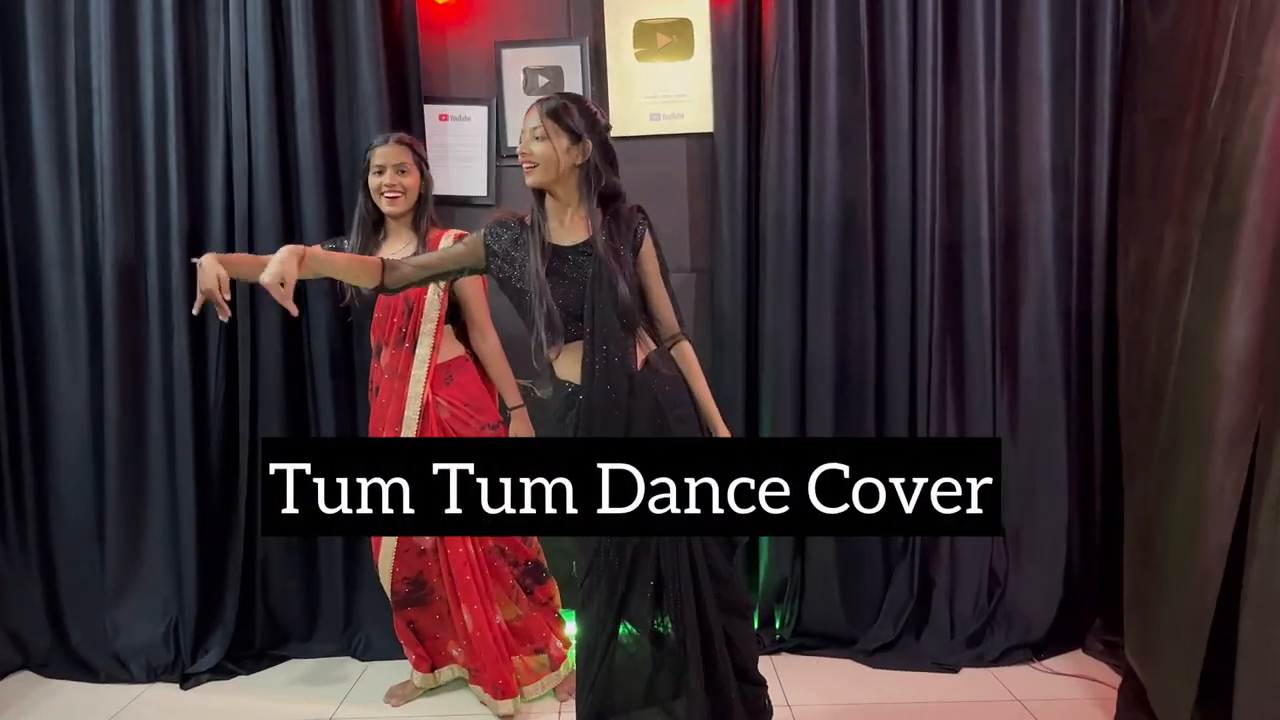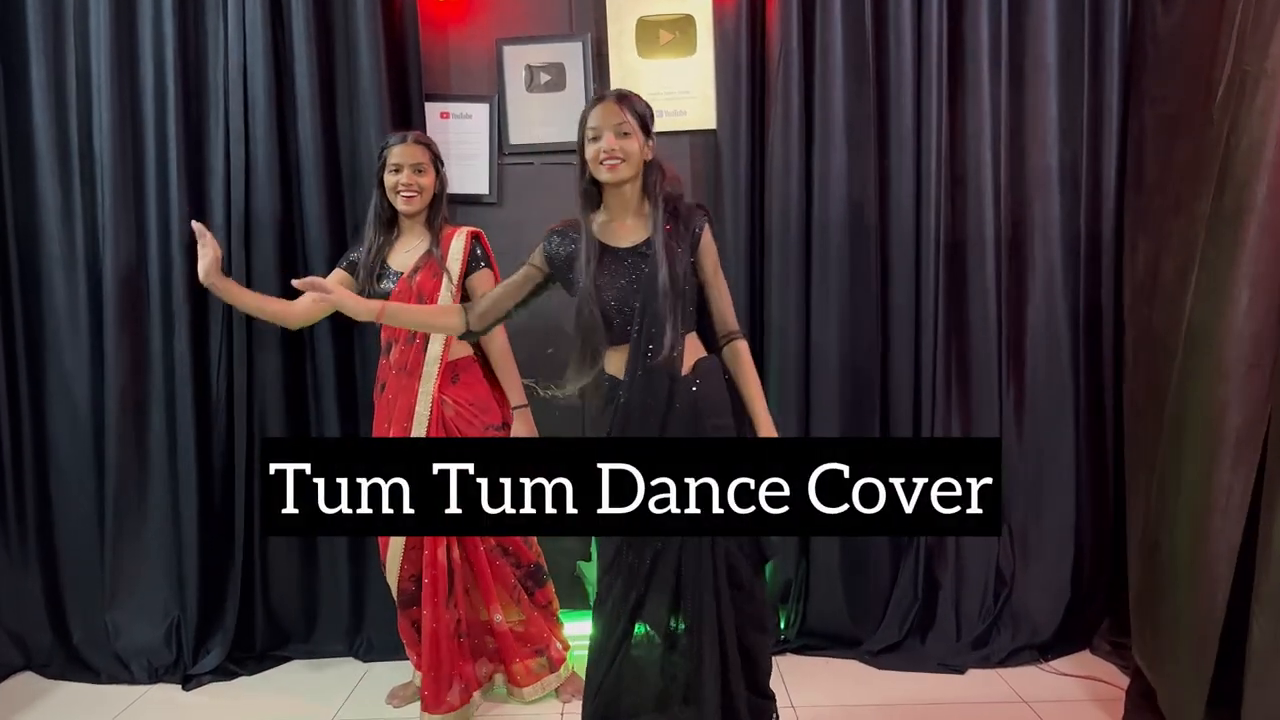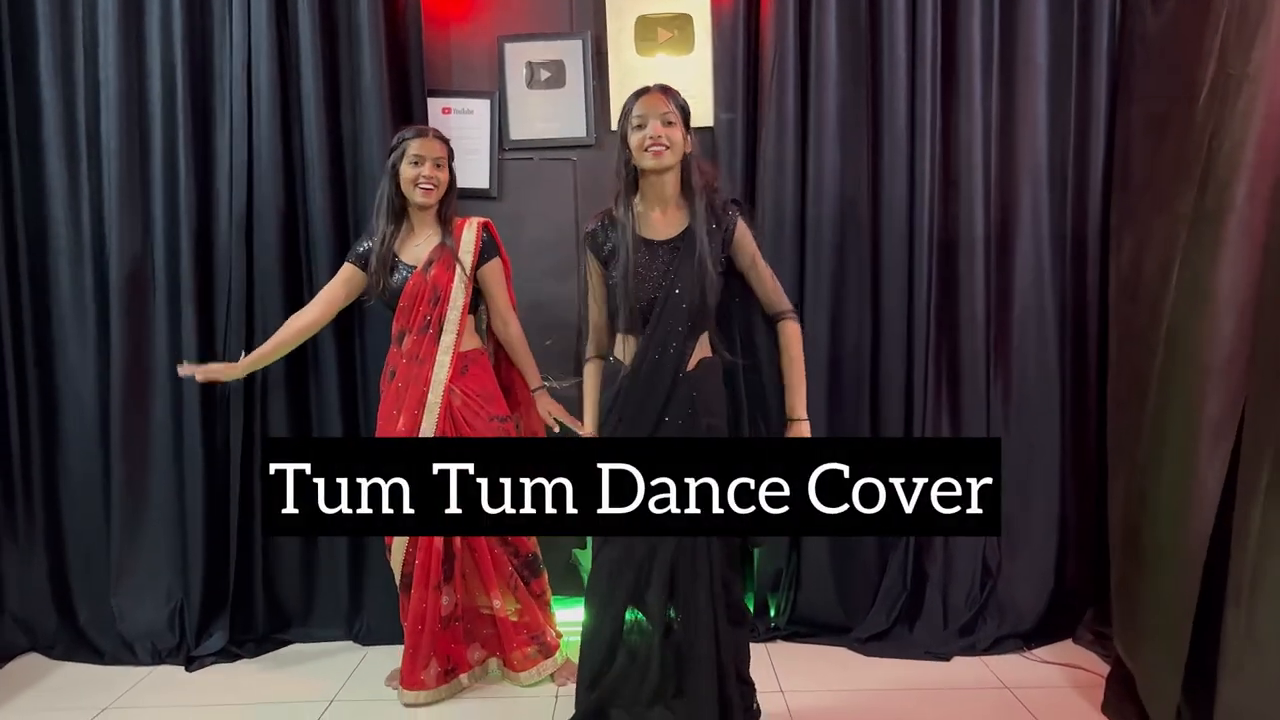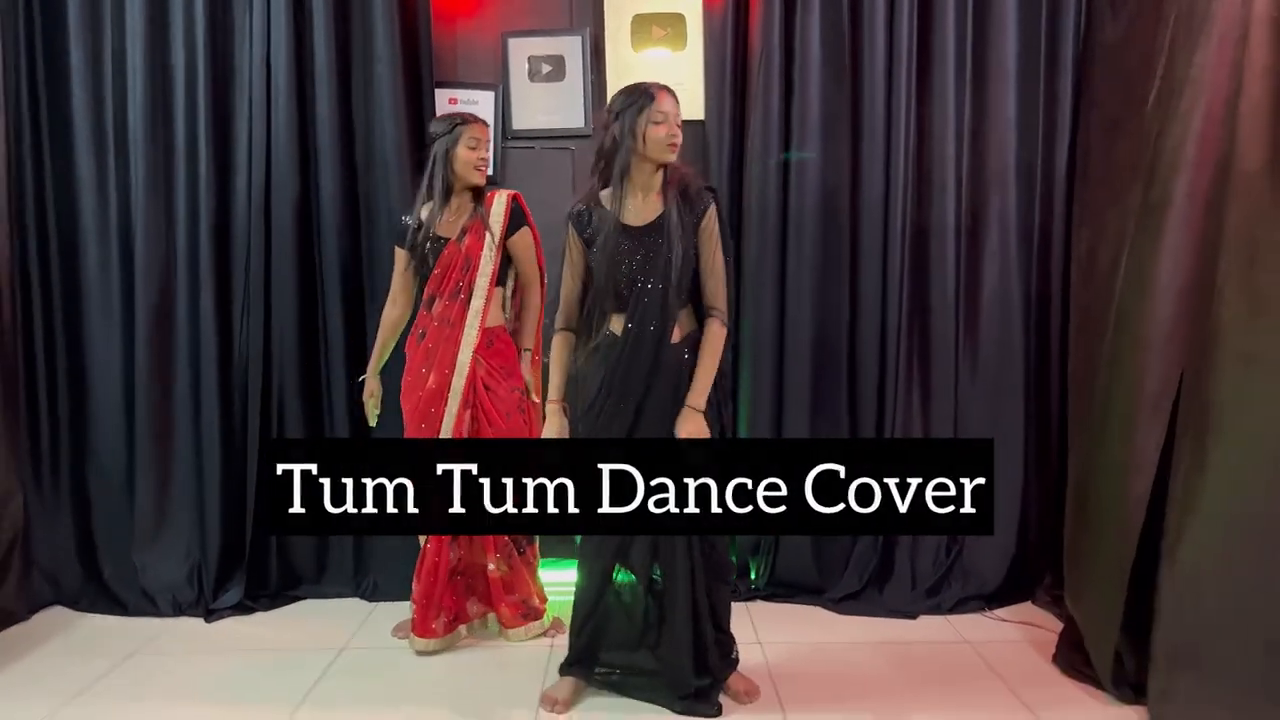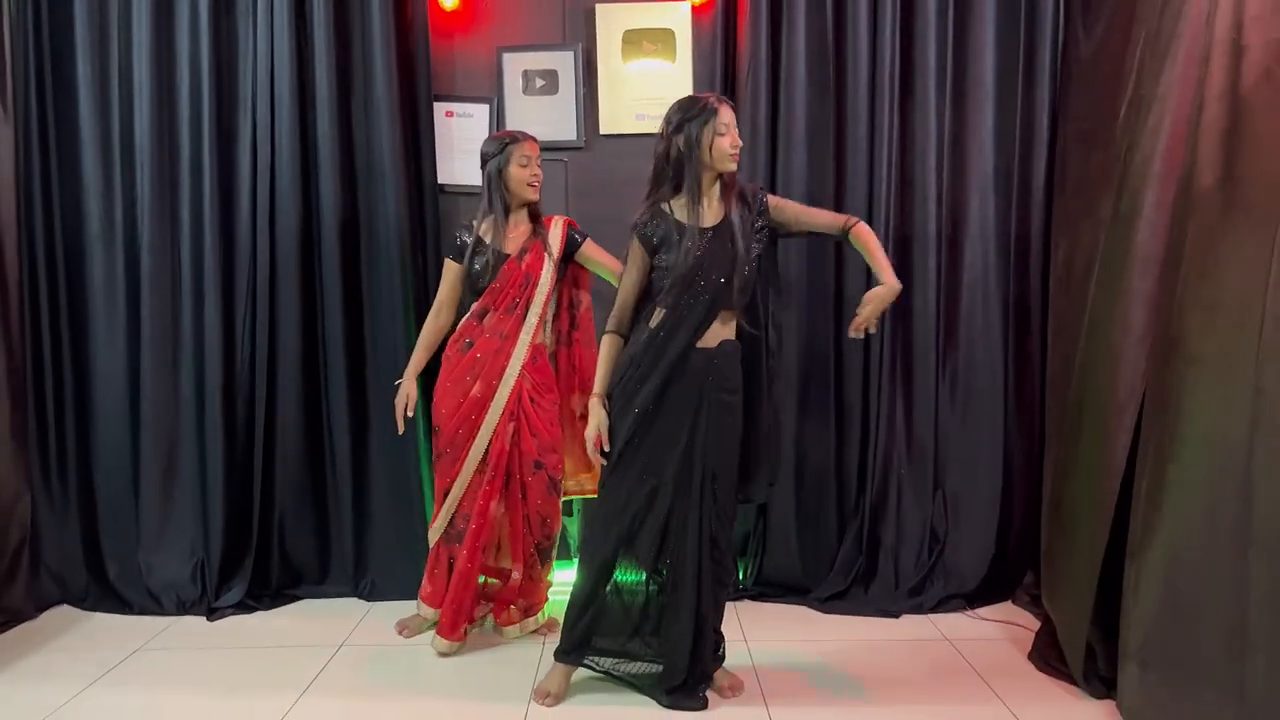
dt=0.5s
person 1, frame 1
left shoulder: (628, 226)
right shoulder: (508, 240)
left elbow: (672, 333)
right elbow: (391, 273)
left wrist: (718, 428)
right wrist: (302, 253)
left hip: (661, 407)
right hip: (592, 418)
left knee: (699, 567)
right knee: (610, 576)
person 1, frame 2
left shoulder: (687, 225)
right shoulder: (569, 244)
left elbow: (729, 334)
right elbow: (473, 318)
left wrist: (765, 430)
right wrist: (362, 306)
left hip: (700, 410)
right hip: (628, 418)
left knee: (718, 574)
right knee: (630, 579)
person 1, frame 3
left shoulder: (720, 221)
right shoulder: (606, 233)
left elbow: (780, 317)
right elbow: (597, 345)
left wrist: (796, 417)
right wrist: (588, 434)
left hip: (699, 403)
right hip: (627, 407)
left knee: (706, 563)
right knee: (621, 564)
person 1, frame 4
left shoulder: (696, 206)
right shoulder: (589, 215)
left elbow: (716, 313)
right elbow: (567, 321)
left wrist: (697, 406)
right wrist: (555, 406)
left hip: (682, 374)
right hip: (614, 378)
right knee: (608, 525)
left ankle: (711, 661)
right ankle: (583, 662)
person 1, frame 5
left shoulder: (750, 208)
right shoulder: (656, 222)
left elbow: (846, 225)
right elbow: (619, 320)
left wrist: (885, 278)
right wrist: (596, 400)
left hip: (716, 380)
right hip: (651, 378)
left knee: (705, 522)
right knee: (617, 515)
left ankle: (699, 658)
right ankle: (572, 652)
person 2, frame 1
left shoulder: (451, 246)
right shoulder: (356, 251)
left elbow: (483, 334)
right elbow: (264, 267)
left wrist: (517, 409)
right wrist: (217, 261)
left hip: (457, 403)
right hip: (392, 408)
left knee: (490, 534)
right knee: (405, 543)
left ankle: (544, 659)
right ankle: (433, 662)
person 2, frame 2
left shoulder: (464, 246)
right shoulder: (369, 255)
left elbow: (493, 333)
right elbow: (295, 312)
left wrist: (520, 410)
right wrist: (218, 283)
left hip: (463, 403)
right hip: (399, 409)
left knee: (493, 536)
right knee: (412, 544)
left ankle: (542, 661)
right ankle: (437, 668)
person 2, frame 3
left shoulder: (475, 236)
right shoulder: (377, 247)
left elbow: (503, 318)
right elbow: (314, 313)
left wrist: (537, 389)
right wrist: (241, 364)
left hip: (471, 389)
right hip: (405, 395)
left ankle: (540, 646)
right ankle: (441, 655)
person 2, frame 4
left shoulder: (504, 209)
right shoulder: (416, 222)
left elbow: (531, 287)
right elbow: (398, 303)
left wrist: (528, 355)
right wrist: (373, 370)
left hip: (490, 360)
right hip: (429, 363)
left ankle: (517, 607)
right ankle: (440, 607)
person 2, frame 5
left shoulder: (557, 234)
right shoulder: (468, 238)
left elbow: (624, 274)
right elbow: (441, 312)
right wrist: (410, 375)
left hip: (526, 375)
right hip: (467, 372)
left knee: (530, 489)
right knee: (461, 486)
left ankle: (518, 605)
right ankle: (442, 602)
